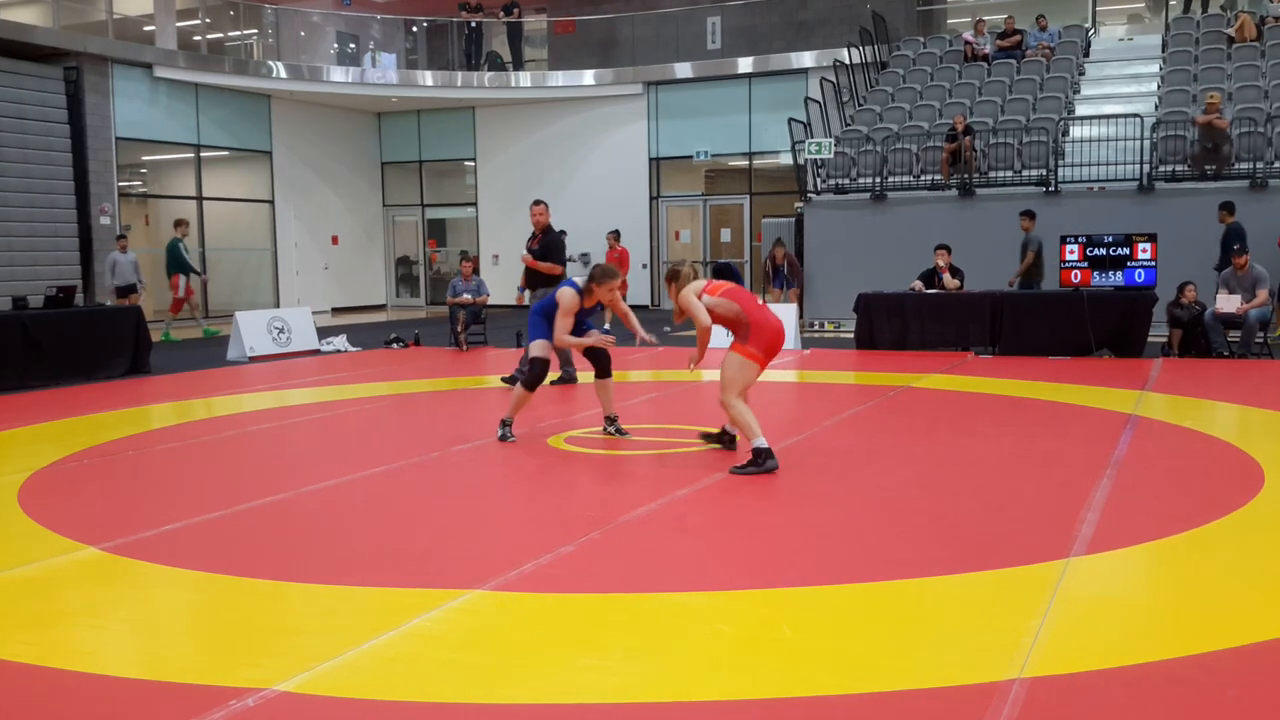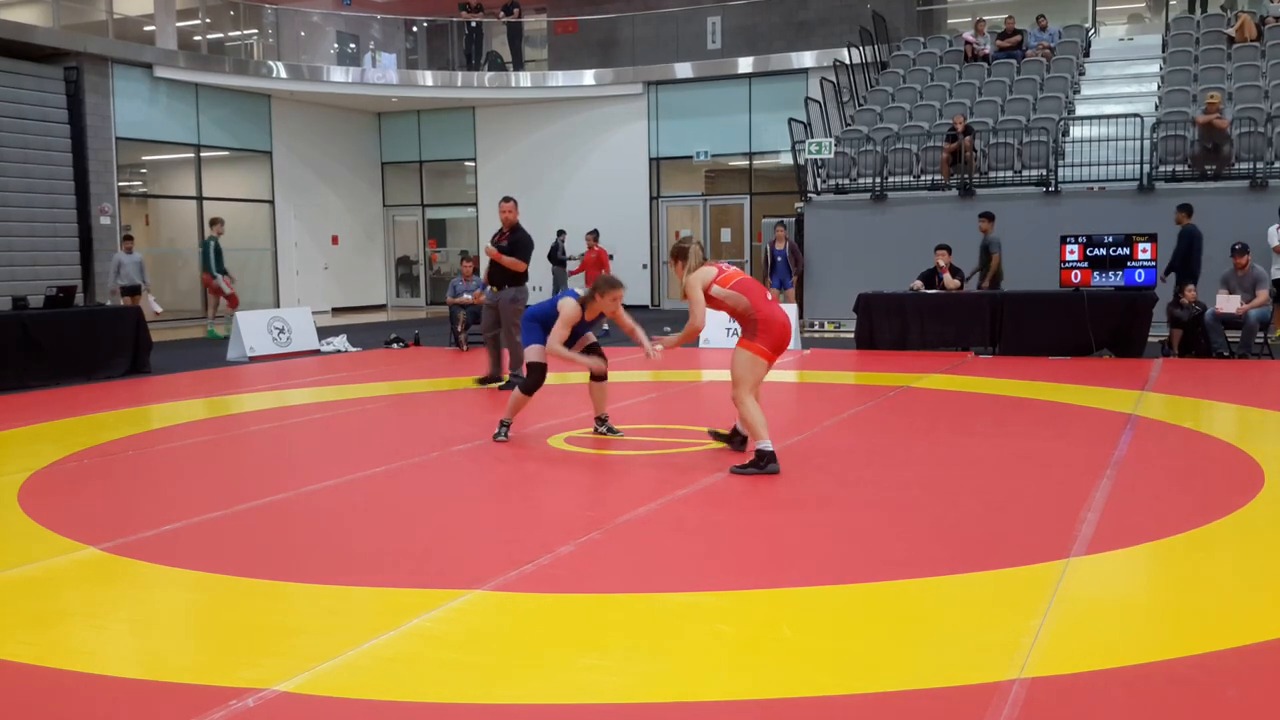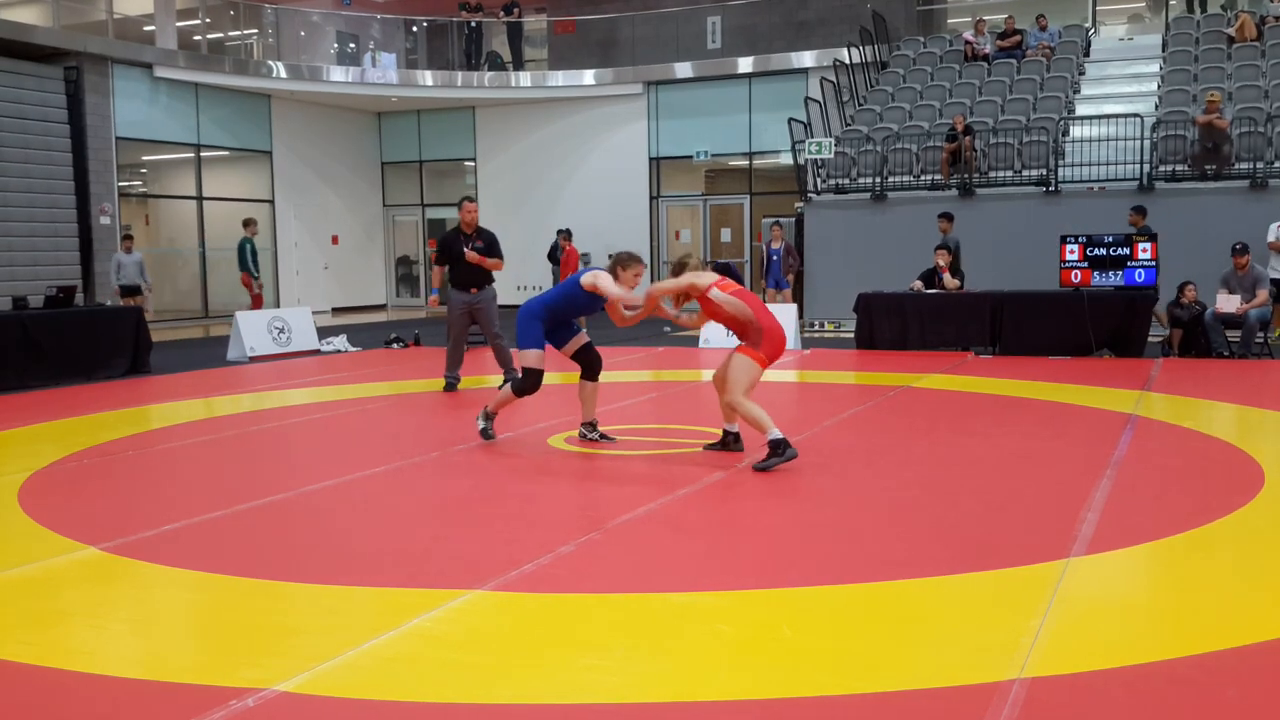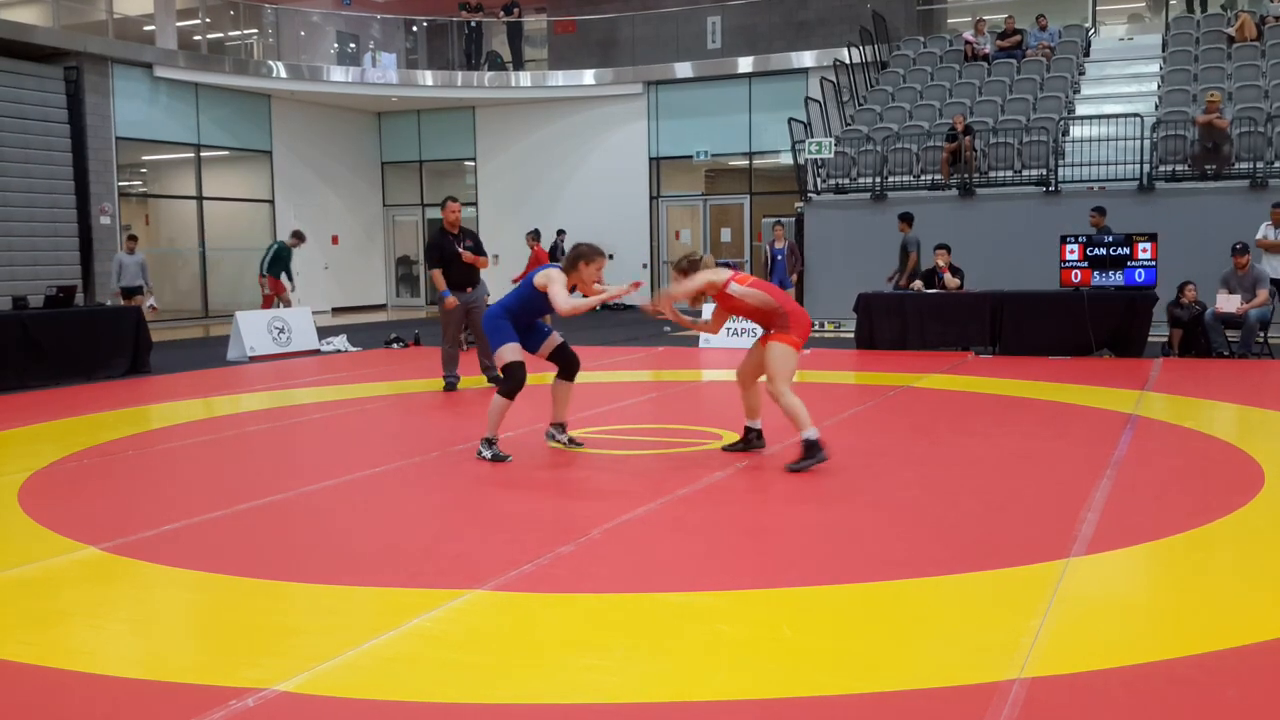
dt=0.5s
person 1, frame 1
left shoulder: (685, 294)
right shoulder: (709, 287)
left elbow: (704, 323)
left wrist: (699, 354)
left hip: (756, 329)
right hip: (774, 327)
left knee: (729, 398)
right knee: (735, 388)
left ankle: (763, 455)
right ankle: (728, 435)
person 1, frame 2
left shoulder: (694, 279)
right shoulder: (720, 269)
left elbow: (697, 324)
left wrist: (675, 341)
right wrist: (706, 303)
left hip: (761, 326)
right hip: (779, 322)
left knee: (741, 395)
right knee: (748, 388)
left ankle: (766, 457)
right ankle: (739, 435)
person 1, frame 3
left shoulder: (694, 279)
right shoulder: (715, 288)
left elbow: (654, 290)
right elbow: (696, 322)
left wrist: (647, 307)
right wrist: (669, 313)
left hip: (763, 335)
right hip: (768, 333)
left knee: (733, 399)
right knee: (720, 381)
left ankle: (781, 446)
right ankle: (731, 437)
person 1, frame 4
left shoulder: (709, 277)
right shoulder: (720, 292)
left elbow: (677, 290)
right elbow: (713, 326)
left wrist: (661, 301)
right wrist: (677, 318)
left hip: (788, 322)
right hip: (784, 324)
left knee: (776, 388)
right knee: (744, 375)
left ankle: (813, 445)
right ankle: (753, 435)
person 2, frame 1
left shoulder: (554, 239)
right shoulder: (532, 239)
left elbow: (557, 269)
left wrist: (533, 263)
right wrist: (522, 289)
left hip: (547, 293)
right hip: (538, 293)
left ankle: (522, 374)
right ankle: (569, 372)
person 2, frame 2
left shoulder: (522, 237)
right shoulder: (497, 235)
left elbow: (521, 266)
left wrist: (497, 255)
left hip: (513, 292)
right hip: (494, 292)
left knee: (511, 336)
right knee: (489, 332)
left ankle: (516, 377)
right ankle: (495, 372)
person 2, frame 3
left shoulder: (488, 236)
right shoulder: (448, 238)
left elbow: (499, 265)
right elbow: (439, 266)
left wrist: (480, 259)
right wrist: (434, 291)
left hip: (484, 293)
right hip: (458, 295)
left knee: (494, 335)
right knee: (455, 339)
left ankle: (511, 374)
right ankle: (451, 378)
person 2, frame 4
left shoulder: (471, 235)
right shoulder: (436, 240)
left elbow: (485, 262)
right elbow: (435, 271)
left wrist: (473, 259)
right wrist: (446, 294)
left hip: (475, 292)
right hip: (451, 295)
left knee: (484, 334)
right knee: (451, 339)
left ankle: (492, 373)
right ankle: (451, 377)
person 3, frame 1
left shoulder: (610, 292)
right shoulder: (570, 295)
left elbow: (626, 314)
right elbow: (559, 339)
left wrist: (640, 332)
right wrist: (591, 340)
left hip: (574, 320)
right hip: (542, 318)
left knee: (603, 360)
right knee: (538, 371)
left ankle: (610, 422)
right ankle: (506, 423)
person 3, frame 2
left shoulder: (610, 305)
right shoulder: (573, 307)
left elbow: (632, 328)
right elbow: (552, 348)
left wrist: (646, 345)
right wrist: (584, 360)
left hip: (569, 327)
right hip: (536, 323)
left knee: (599, 365)
right knee: (536, 376)
left ankle: (601, 422)
right ankle: (504, 424)
person 3, frame 3
left shoulder: (609, 287)
right shoulder: (602, 278)
left elbow: (622, 320)
right elbow: (618, 295)
left wrist: (646, 313)
left hip: (556, 320)
right hip: (532, 315)
left knee: (592, 363)
right knee: (531, 380)
left ankle: (588, 428)
right ankle: (488, 414)
person 3, frame 4
left shoulder: (574, 278)
right shoulder: (555, 276)
left elbow: (597, 292)
right elbow: (565, 308)
left wrist: (624, 290)
right wrist: (607, 296)
left hip: (525, 322)
right hip: (500, 319)
left knee: (569, 362)
right knee: (515, 377)
left ankle: (556, 427)
right ankle: (487, 443)
